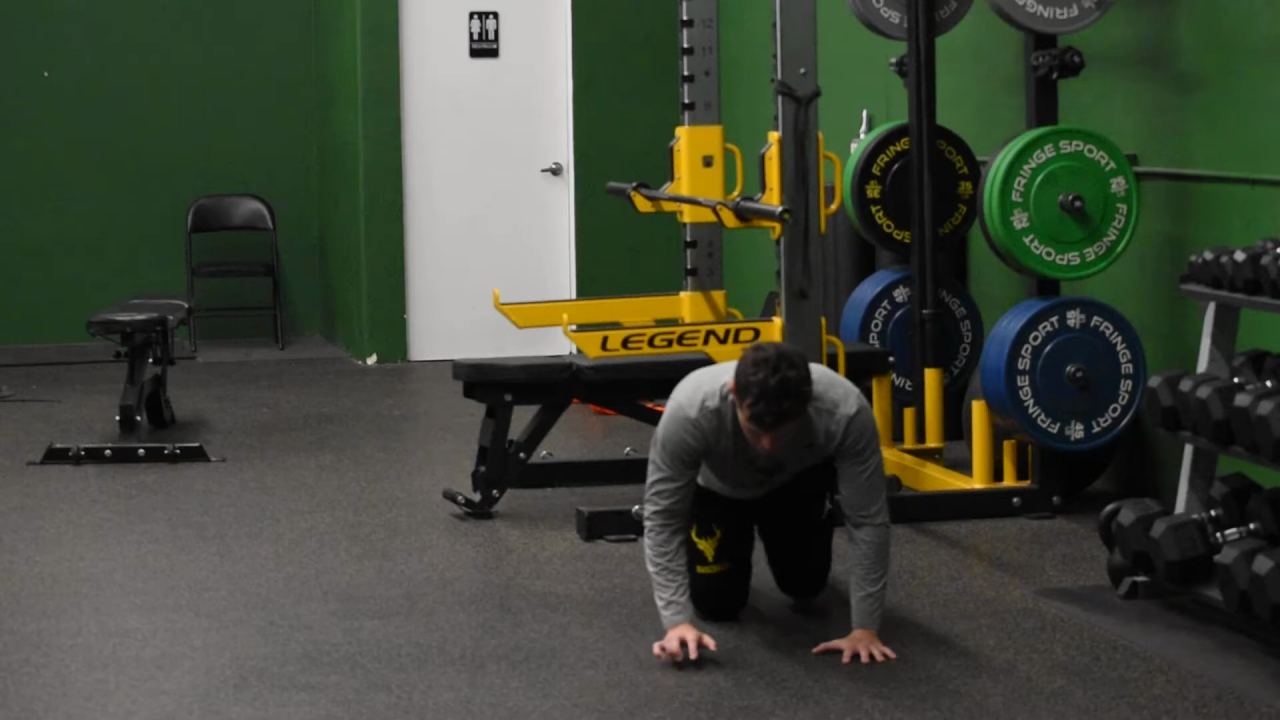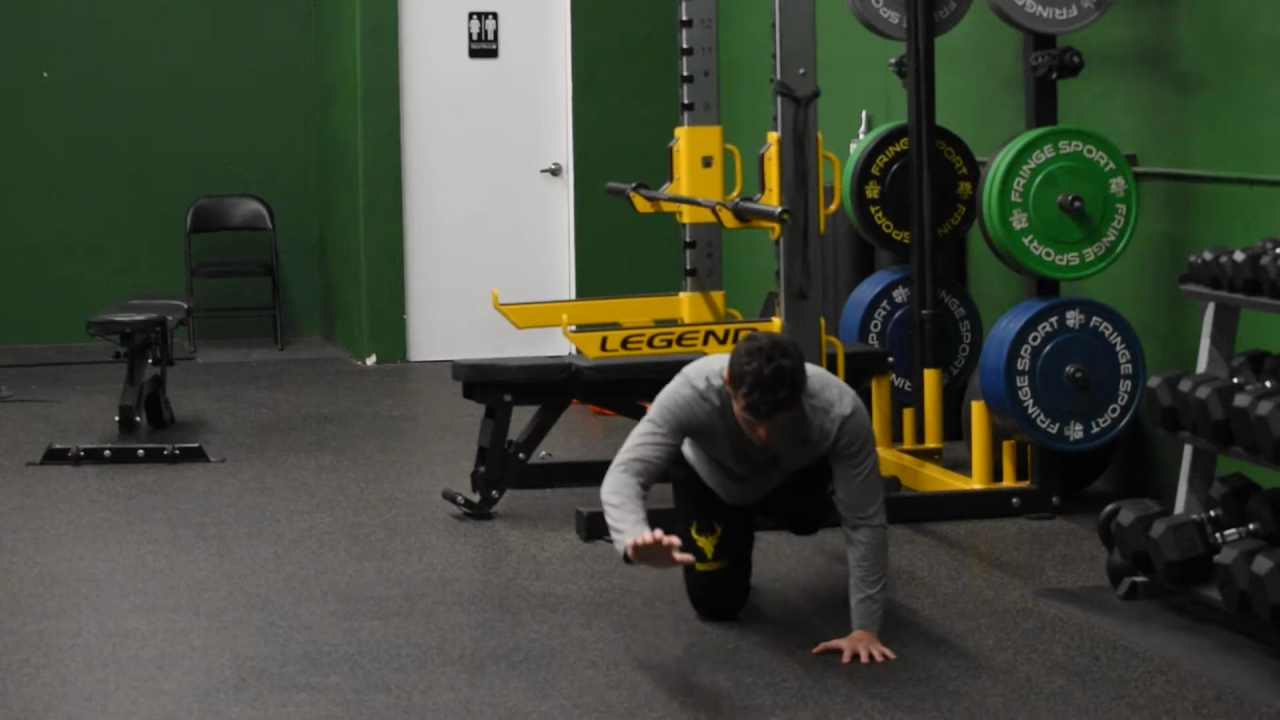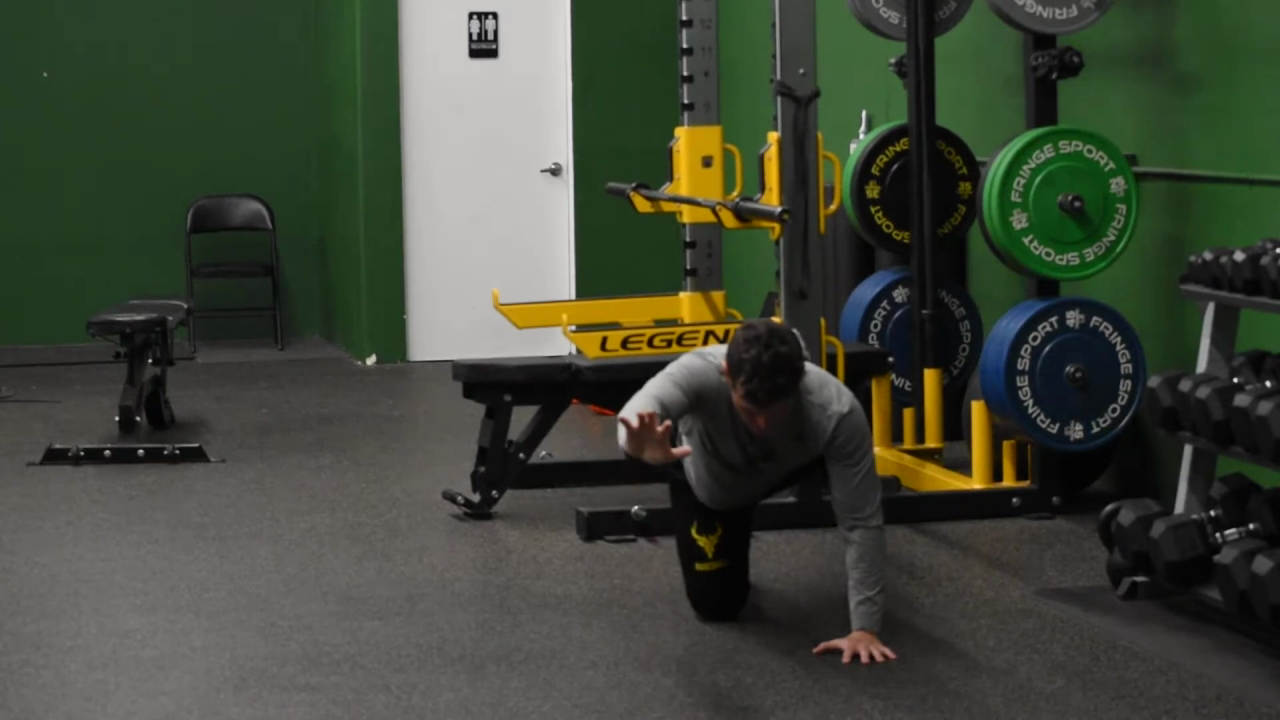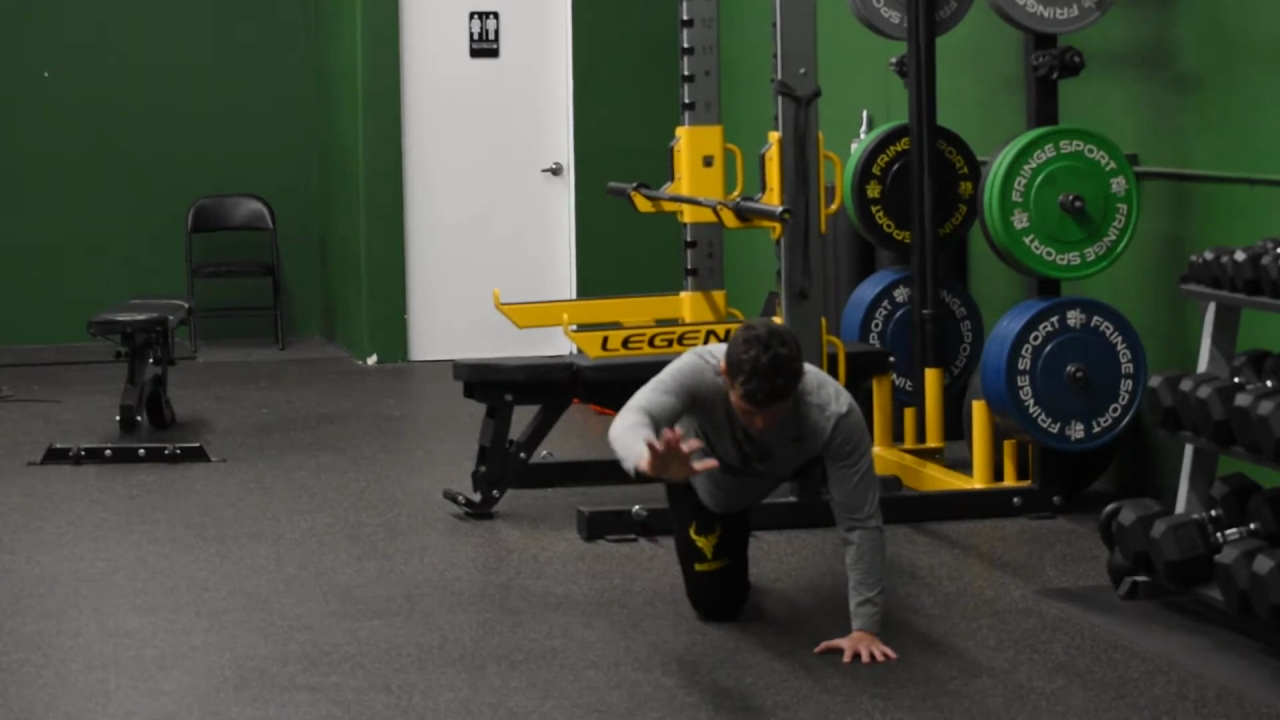
dt=0.5s
person 1, frame 1
left shoulder: (845, 412)
right shoulder: (690, 410)
left elbow: (868, 520)
right elbow: (662, 516)
left wrist: (865, 628)
right wrist: (678, 619)
left knee: (803, 588)
right knee: (717, 604)
person 1, frame 2
left shoulder: (840, 413)
right shoulder: (694, 391)
left elbow: (865, 521)
right elbow: (625, 469)
left wrist: (865, 628)
right wrist: (632, 539)
right hip: (708, 474)
left knee: (807, 521)
right knee: (716, 603)
person 1, frame 3
left shoulder: (837, 412)
right shoulder: (701, 372)
left elbow: (862, 522)
right elbow: (644, 409)
left wrist: (865, 628)
right wrist: (639, 445)
left hip: (788, 466)
right hip: (704, 472)
right knee: (716, 603)
person 1, frame 4
left shoulder: (834, 413)
right shoulder: (699, 371)
left elbow: (861, 522)
right elbow: (628, 422)
left wrist: (865, 628)
right wrist: (648, 461)
left hip: (783, 464)
right hip: (699, 472)
right knee: (717, 603)
